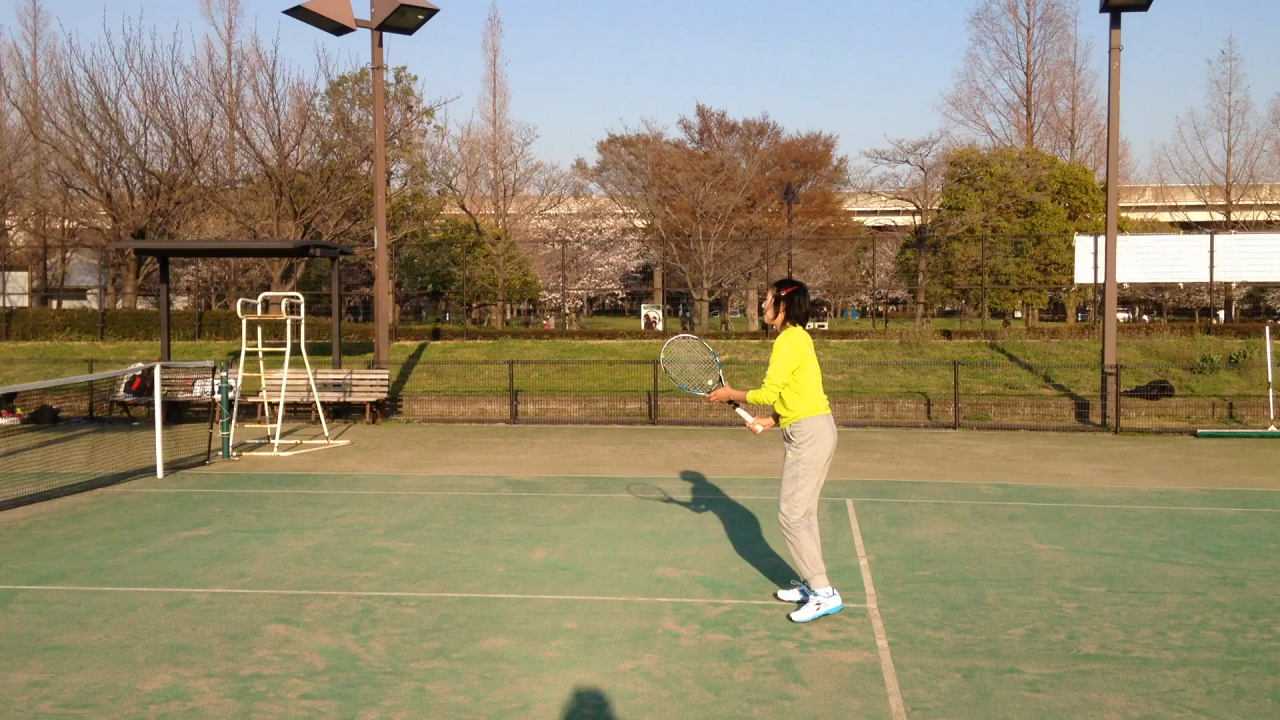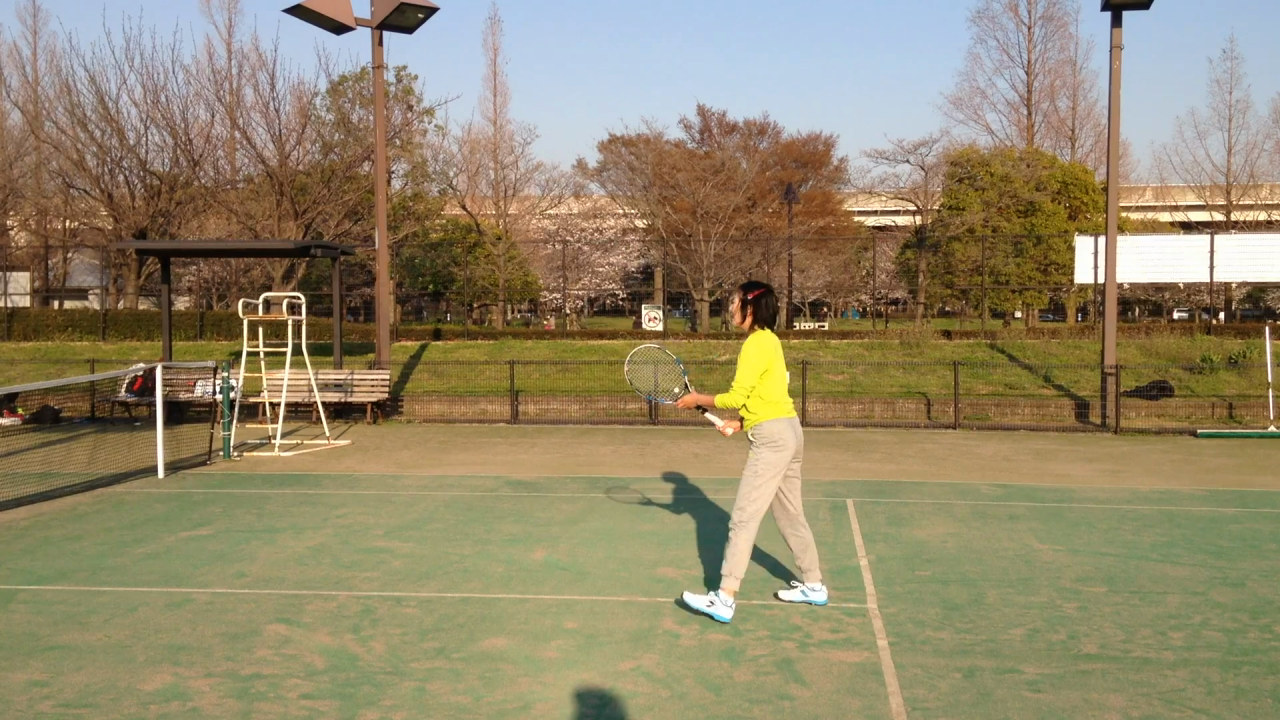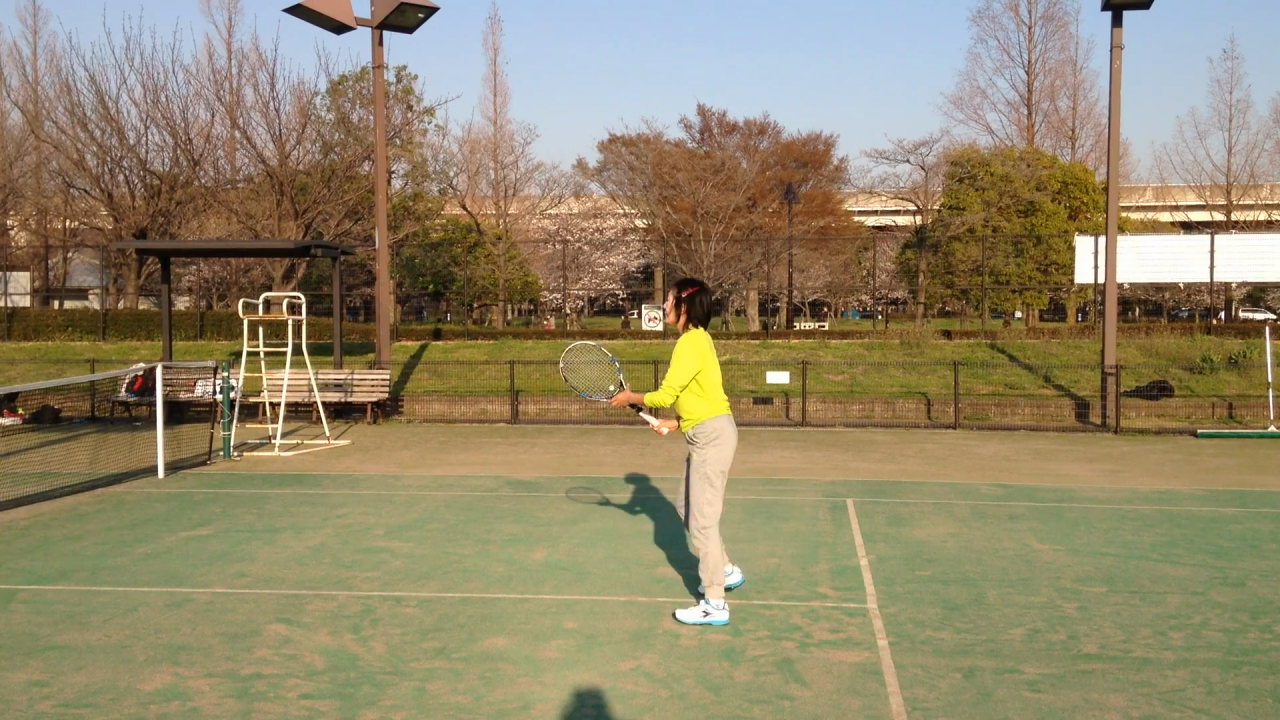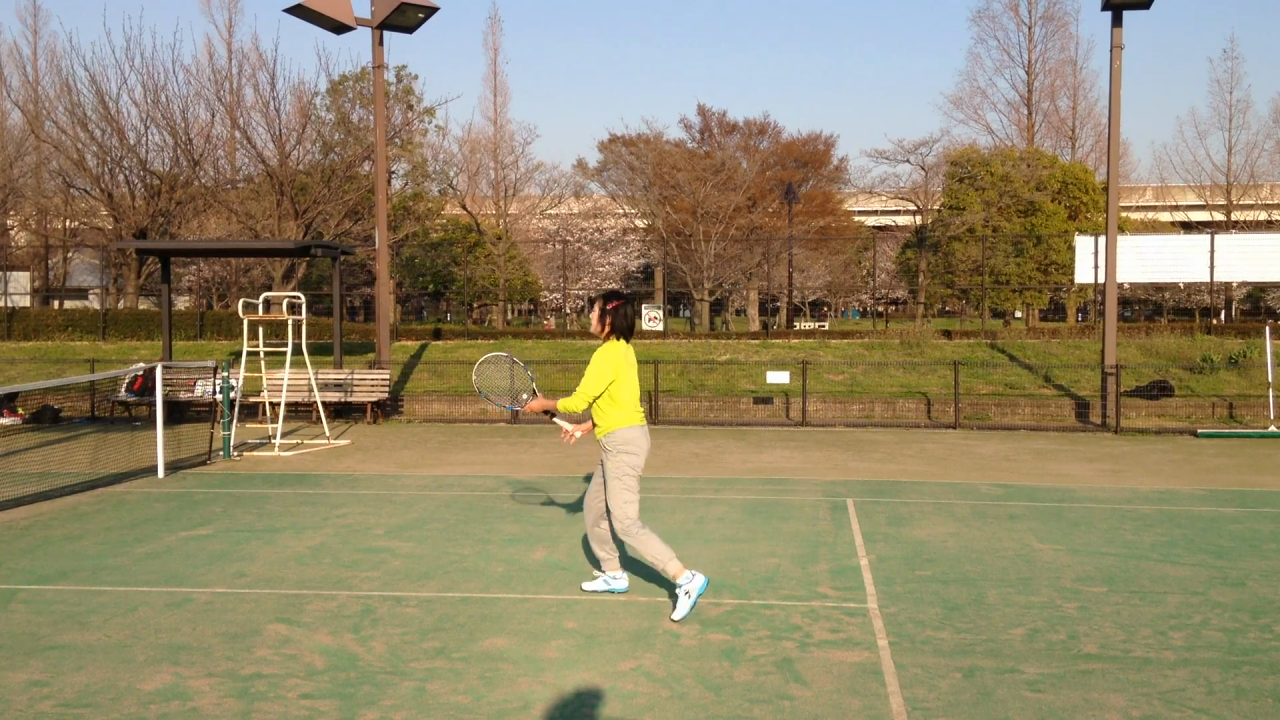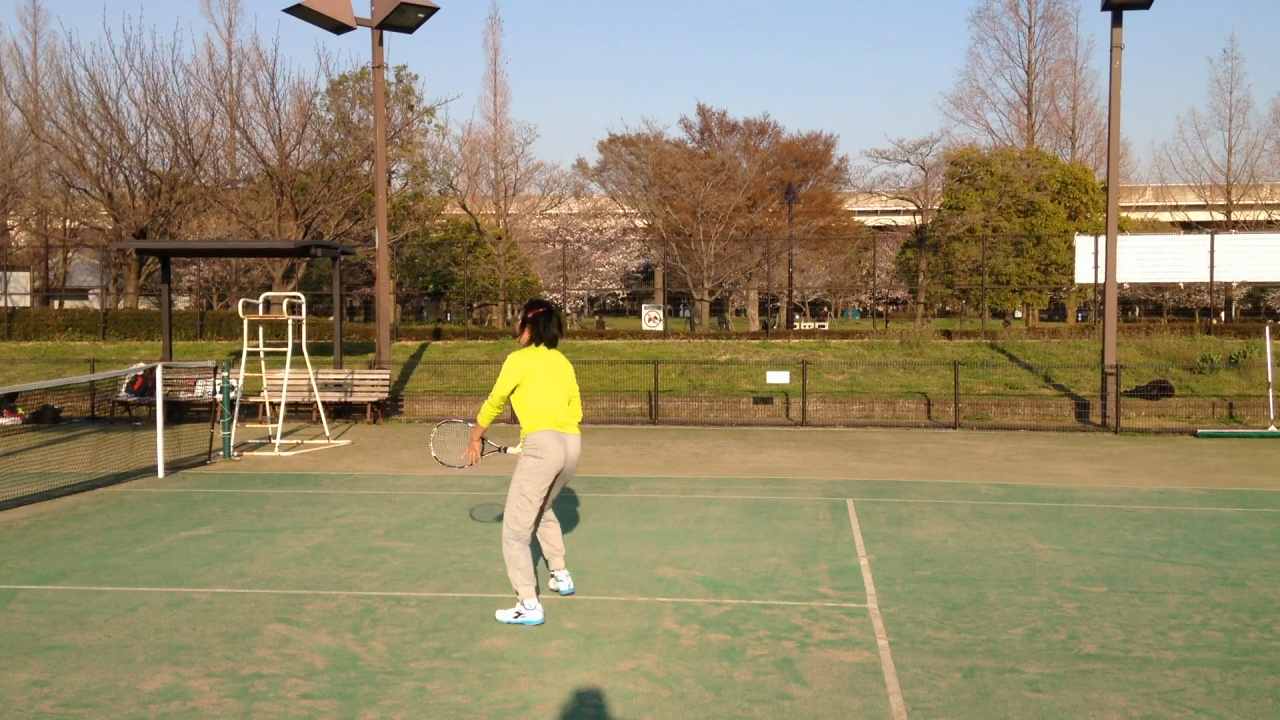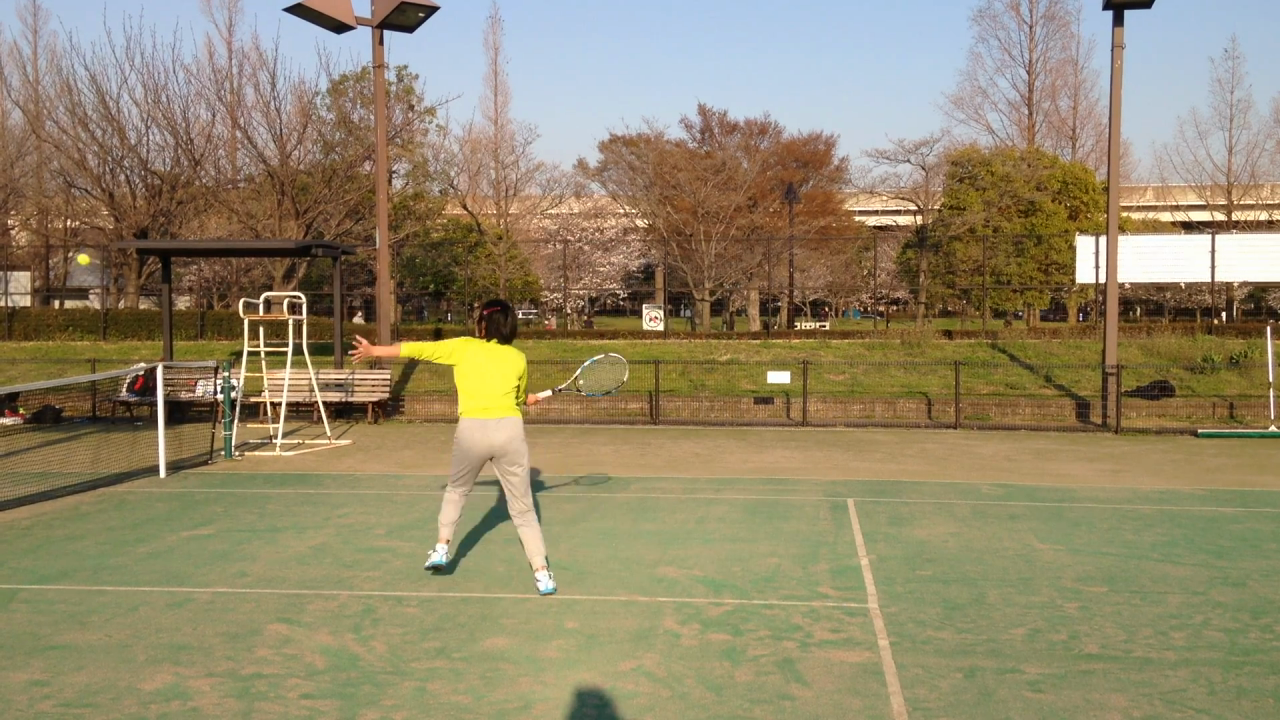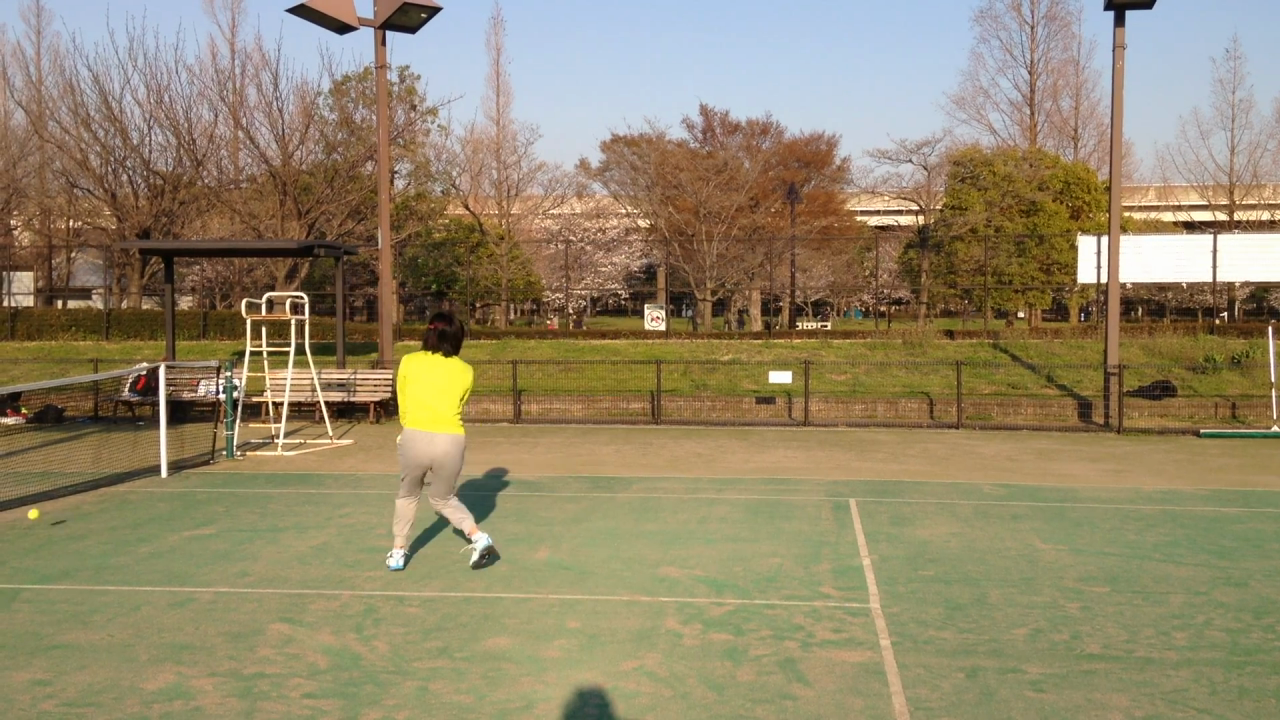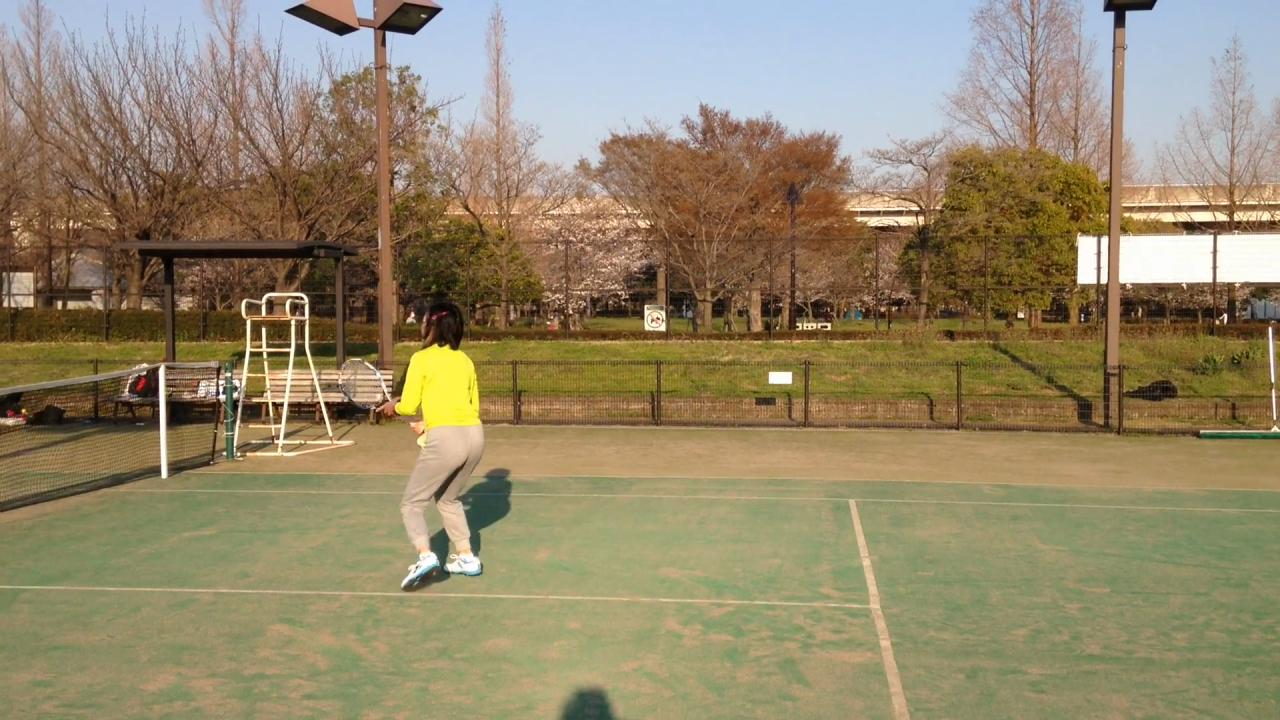
dt=0.4s
person 1, frame 1
left shoulder: (788, 340)
right shoulder: (798, 338)
left elbow: (769, 393)
left wrist: (729, 394)
right wrist: (771, 421)
left hip: (809, 436)
right hip: (816, 431)
left knee: (791, 517)
right knee: (803, 514)
left ankle: (824, 593)
right ankle: (813, 587)
person 1, frame 2
left shoulder: (756, 344)
right shoulder: (766, 341)
left elbow: (736, 396)
left wrist: (697, 399)
right wrist: (739, 424)
left hip: (772, 439)
right hip: (784, 434)
left knee: (742, 518)
right knee: (790, 514)
left ankle: (723, 598)
right ankle: (813, 585)
person 1, frame 3
left shoulder: (690, 343)
right shoulder: (697, 339)
left elbow: (665, 395)
left wrist: (629, 397)
right wrist: (675, 423)
left hip: (711, 438)
right hip: (707, 436)
left knee: (702, 523)
right knee: (687, 509)
left ankle: (716, 604)
right ankle: (725, 570)
person 1, frame 4
left shoulder: (608, 354)
right shoulder: (622, 351)
left elbow: (579, 401)
left wrist: (544, 405)
right wrist: (585, 427)
left hip: (624, 446)
right hip: (624, 442)
left knee: (627, 526)
right knee: (593, 509)
left ankle: (687, 579)
right ankle: (613, 573)
person 1, frame 5
left shoulder: (519, 360)
right shoulder: (564, 363)
left elbow: (494, 404)
left wrist: (476, 438)
left hip: (542, 447)
right hip: (571, 445)
left knee: (514, 531)
right knee: (541, 511)
left ankle: (529, 605)
right ankle: (560, 576)
person 1, frame 6
left shoulder: (464, 347)
right shoulder: (519, 359)
left elbow: (417, 350)
left wrist: (374, 350)
left hip: (473, 431)
right hip: (509, 430)
left knee: (458, 490)
right knee: (522, 507)
left ankle: (442, 548)
right ankle: (543, 575)
person 1, frame 7
left shoulder: (409, 362)
right shoulder: (466, 371)
left elbow: (403, 409)
left hip: (416, 440)
right hip: (451, 443)
left knee: (408, 494)
right knee: (444, 499)
left ankle: (399, 552)
right ankle: (478, 538)
person 1, frame 8
left shoulder: (422, 359)
right shoulder: (465, 360)
left elbow: (409, 405)
left wrist: (391, 406)
left hip: (445, 440)
right hip: (474, 437)
left knee: (412, 502)
right knee: (449, 498)
left ankle: (424, 556)
right ankle: (466, 557)
